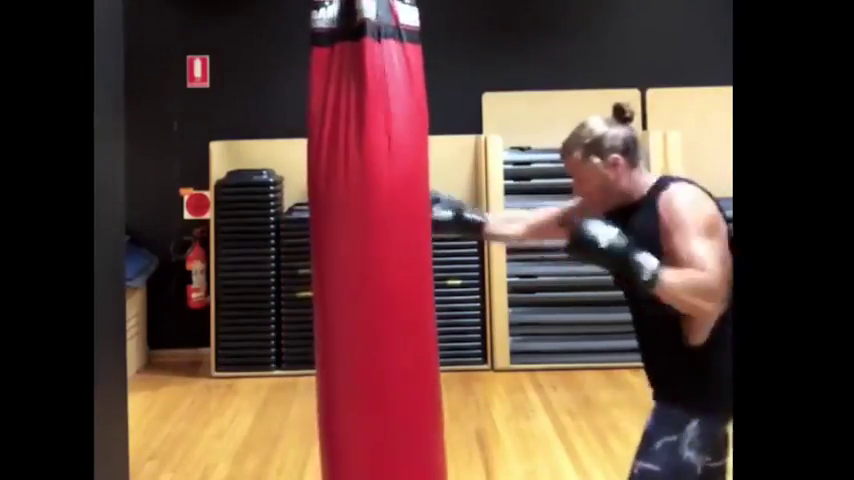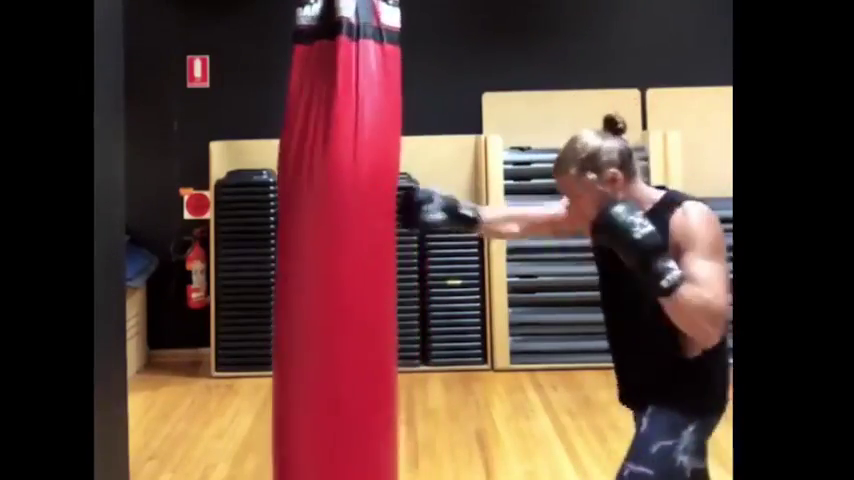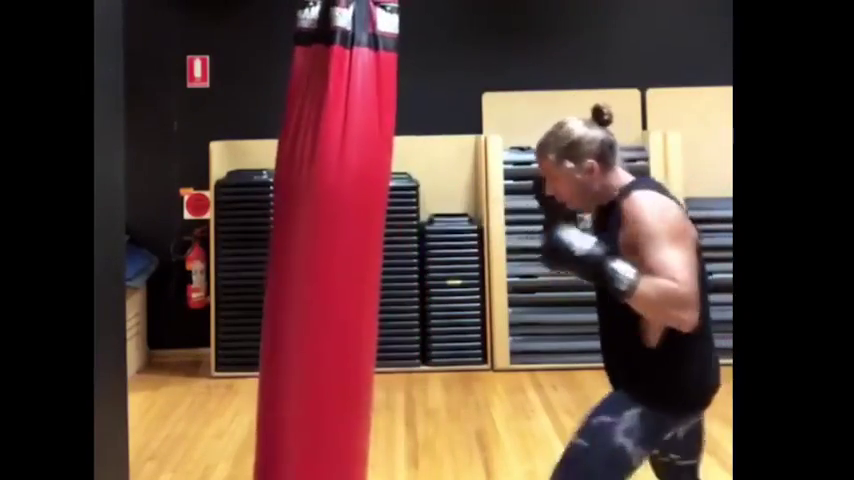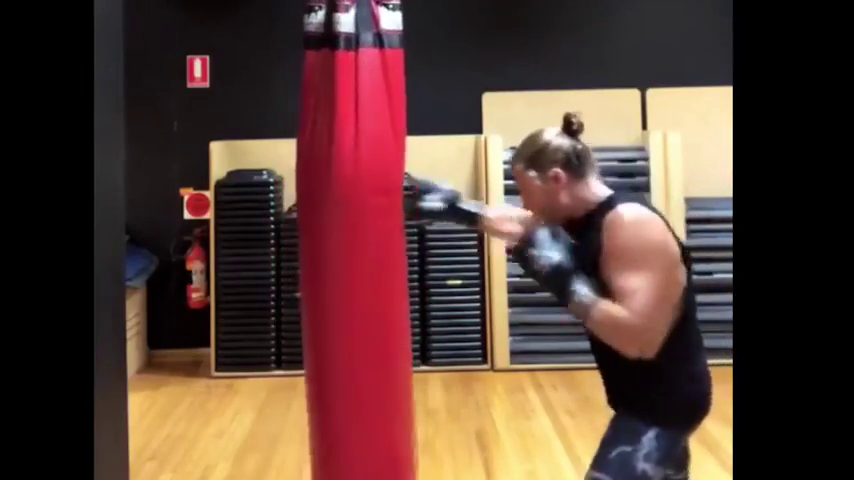
dt=0.5s
person 1, frame 1
left shoulder: (681, 200)
right shoulder: (606, 203)
left elbow: (708, 296)
right elbow: (531, 226)
left wrist: (631, 260)
right wrist: (465, 219)
left hip: (705, 379)
right hip: (691, 373)
person 1, frame 2
left shoulder: (691, 220)
right shoulder: (598, 211)
left elbow: (712, 325)
right elbow: (523, 222)
left wrist: (653, 262)
right wrist: (461, 214)
left hip: (686, 392)
right hip: (645, 385)
person 1, frame 3
left shoulder: (647, 208)
right shoulder: (611, 205)
left elbow: (683, 309)
right elbow: (563, 259)
left wrist: (604, 265)
right wrist: (559, 228)
left hip: (660, 384)
right hip: (677, 379)
person 1, frame 4
left shoulder: (629, 223)
right shoulder: (582, 211)
left elbow: (640, 338)
right elbow: (517, 224)
left wrist: (567, 284)
right wrist: (456, 206)
left hip: (660, 398)
right hip: (651, 392)
